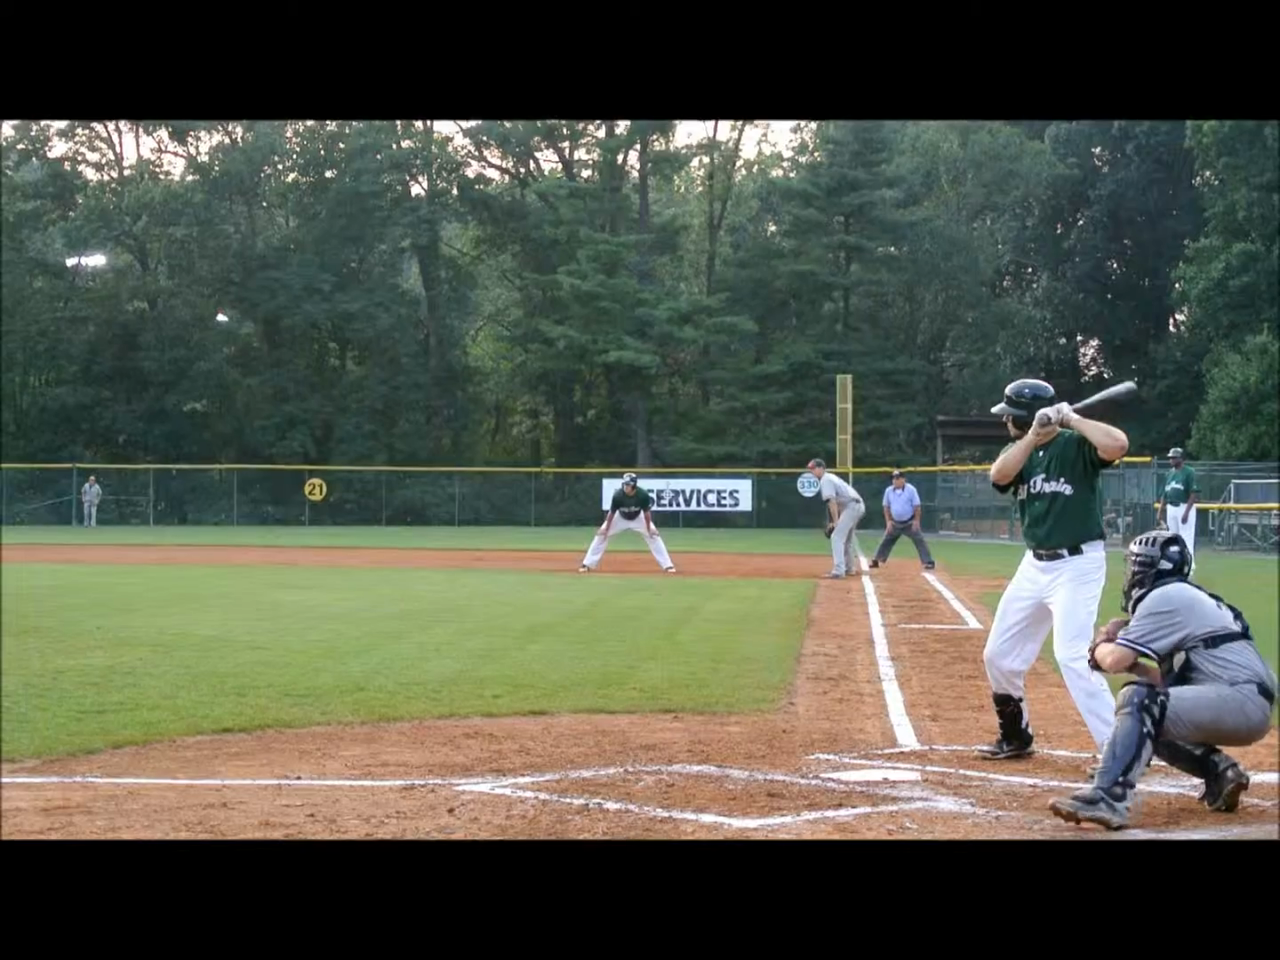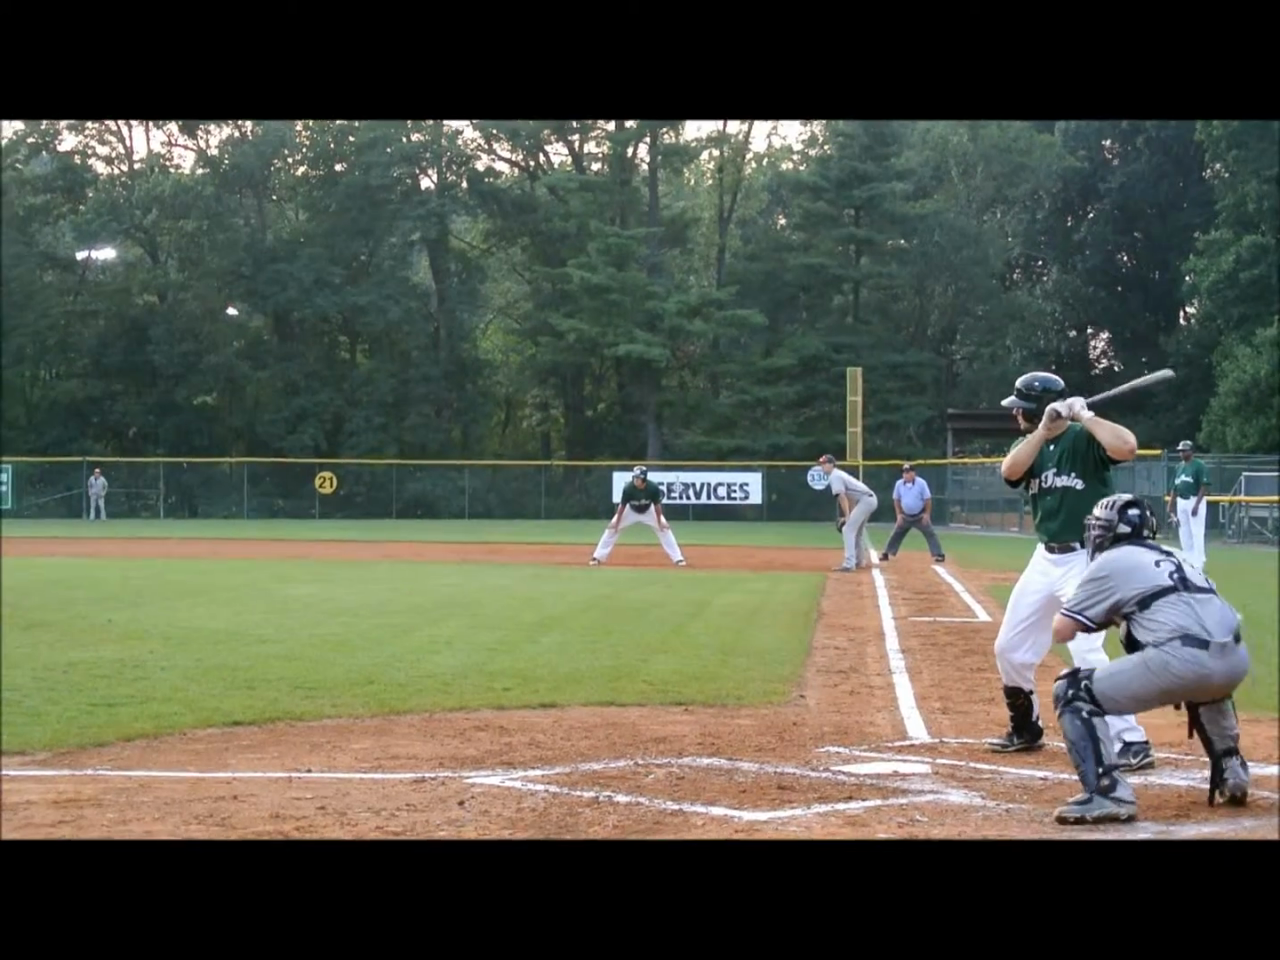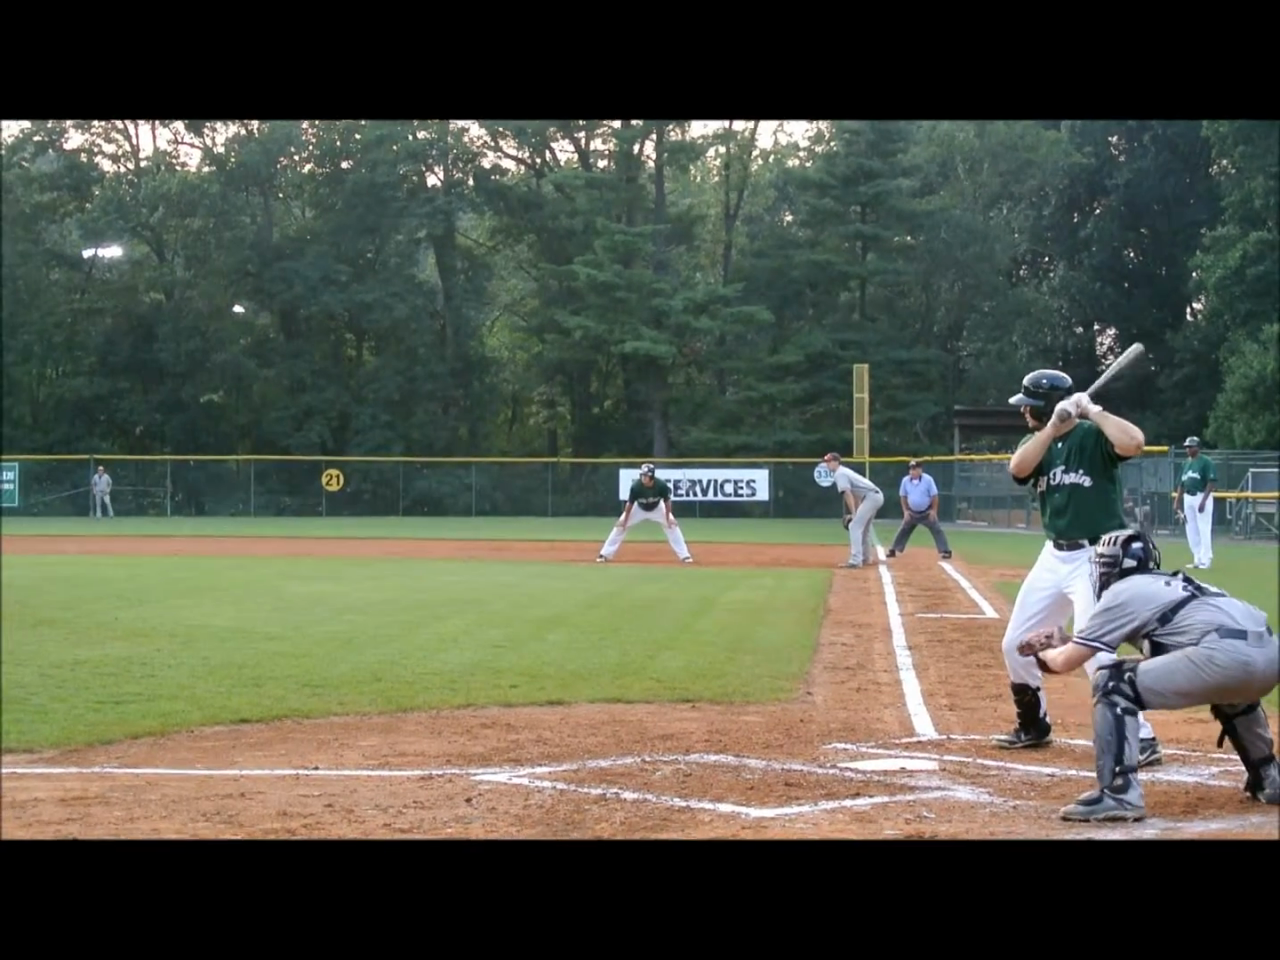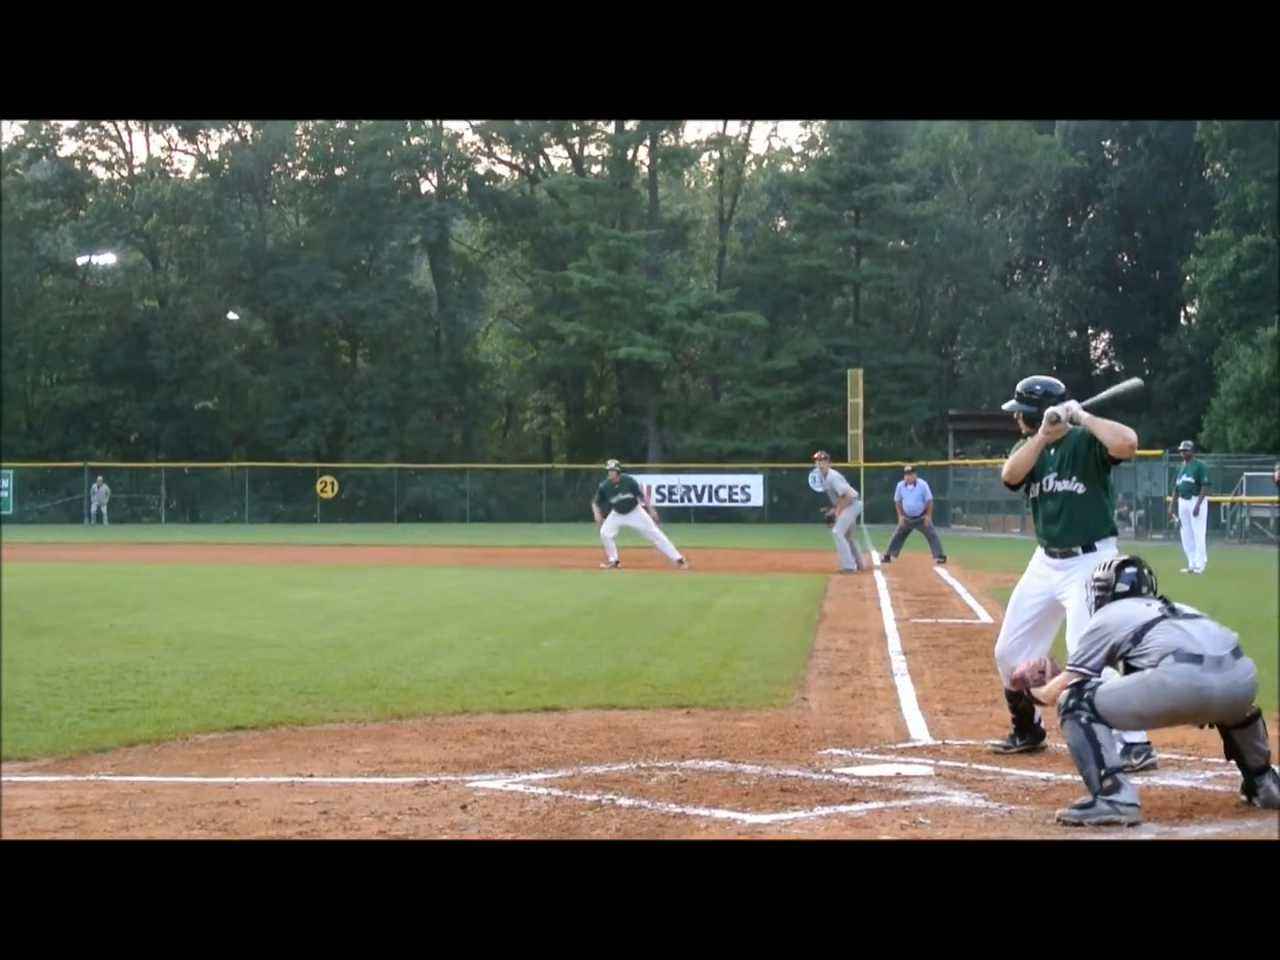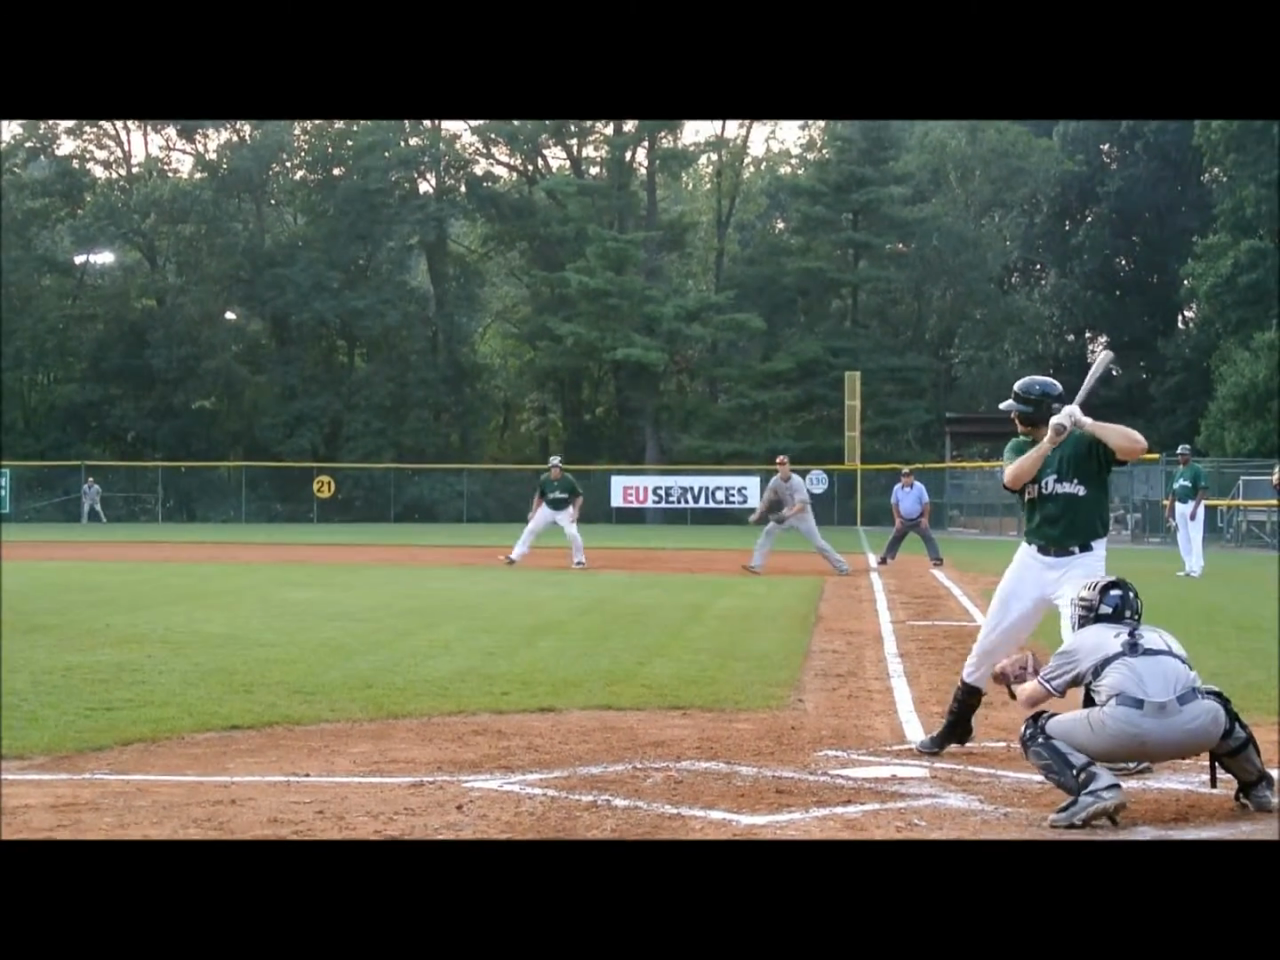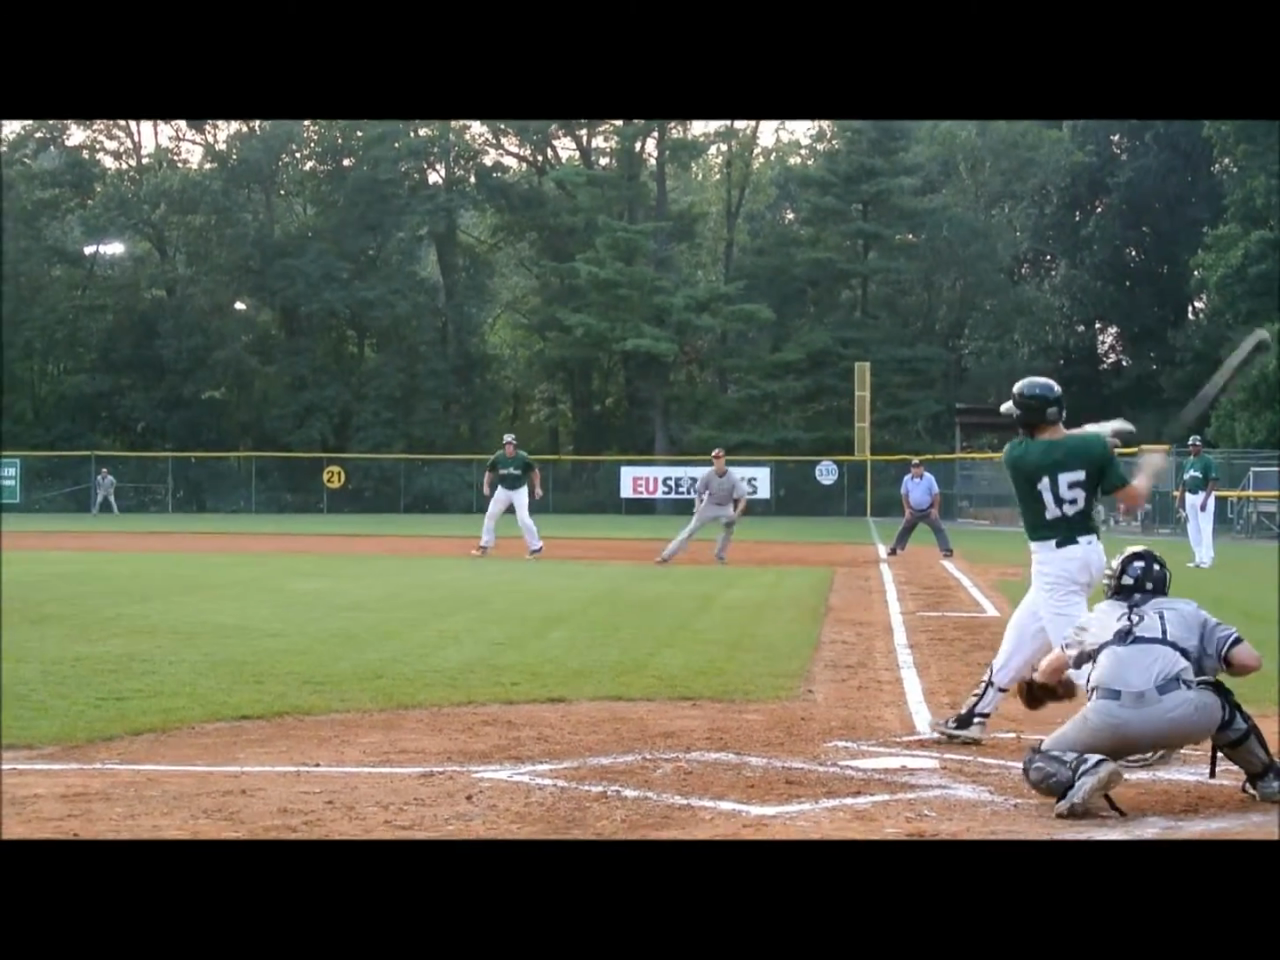
dt=0.5s
person 1, frame 1
left shoulder: (1076, 444)
right shoulder: (1018, 450)
left elbow: (1118, 444)
right elbow: (999, 476)
left wrist: (1073, 418)
right wrist: (1035, 434)
left hip: (1077, 565)
right hip: (1034, 565)
left knee: (1071, 656)
right knee: (999, 654)
right ankle: (1016, 735)
person 1, frame 2
left shoulder: (1086, 438)
right shoulder: (1029, 442)
left elbow: (1127, 447)
right elbow: (1010, 471)
left wrist: (1083, 415)
right wrist: (1045, 429)
left hip: (1088, 559)
right hip: (1046, 559)
left knee: (1084, 650)
right knee: (1010, 647)
left ankle: (1133, 743)
right ankle: (1026, 729)
person 1, frame 3
left shoulder: (1094, 435)
right shoulder: (1037, 440)
left elbow: (1134, 442)
right elbow: (1018, 468)
left wrist: (1092, 410)
right wrist: (1054, 425)
left hip: (1097, 557)
right hip: (1054, 556)
left knee: (1093, 650)
right knee: (1017, 644)
left ankle: (1140, 739)
right ankle: (1034, 725)
person 1, frame 4
left shoulder: (1087, 441)
right shoulder: (1029, 445)
left elbow: (1127, 443)
right elbow: (1010, 475)
left wrist: (1080, 416)
right wrist: (1044, 433)
left hip: (1090, 563)
right hip: (1045, 563)
right knee: (1010, 652)
left ankle: (1136, 744)
right ankle: (1029, 730)
person 1, frame 5
left shoulder: (1086, 444)
right shoulder: (1019, 448)
left elbow: (1137, 447)
right elbow: (1013, 478)
left wrist: (1086, 423)
right wrist: (1049, 441)
left hip: (1079, 563)
right hip: (1032, 561)
right knee: (990, 645)
right ankle: (955, 726)
person 1, frame 6
left shoulder: (1017, 455)
right shoulder: (1093, 446)
right elbow: (1134, 498)
right wrist: (1152, 467)
left hip: (1055, 562)
right hip: (1087, 552)
right knee: (1022, 636)
right ankle: (973, 716)
person 2, frame 1
left shoulder: (1166, 597)
right shoulder: (1188, 598)
left elbow: (1114, 661)
right elbow: (1176, 680)
left wrist: (1101, 646)
right wrist: (1136, 666)
left hip: (1241, 704)
right hip: (1248, 707)
left knee: (1138, 699)
right knee: (1148, 722)
left ankle: (1110, 799)
right ankle: (1219, 771)
person 2, frame 2
left shoulder: (1109, 562)
right shoulder: (1170, 556)
left elbow: (1061, 632)
left wrist: (1096, 615)
left hip: (1187, 658)
right hip: (1235, 657)
left knee: (1070, 691)
left ankle: (1106, 793)
right ankle: (1229, 772)
person 2, frame 3
left shoulder: (1122, 592)
right shoulder: (1171, 584)
left elbow: (1064, 662)
left wrist: (1044, 653)
left hip: (1227, 654)
left knee: (1114, 686)
left ankle: (1119, 795)
person 2, frame 4
left shoulder: (1108, 617)
right shoulder: (1174, 609)
left elbow: (1055, 693)
left wrist: (1035, 690)
left hip: (1184, 679)
right hip: (1244, 675)
left knee: (1076, 703)
left ankle: (1114, 798)
person 2, frame 5
left shoulder: (1082, 640)
right shoulder: (1162, 636)
left elbow: (1029, 699)
left wrist: (1016, 685)
left hip: (1129, 725)
right hip: (1194, 725)
left knee: (1035, 732)
right knee: (1216, 706)
left ankle: (1096, 789)
right ankle: (1257, 787)
person 2, frame 6
left shoulder: (1099, 614)
right shoulder: (1189, 610)
left elbow: (1048, 669)
right elbow: (1249, 661)
left wrist: (1038, 678)
right wrist: (1208, 666)
left hip: (1110, 716)
right hip: (1178, 712)
left knee: (1037, 766)
right knee: (1219, 702)
left ankle: (1087, 770)
